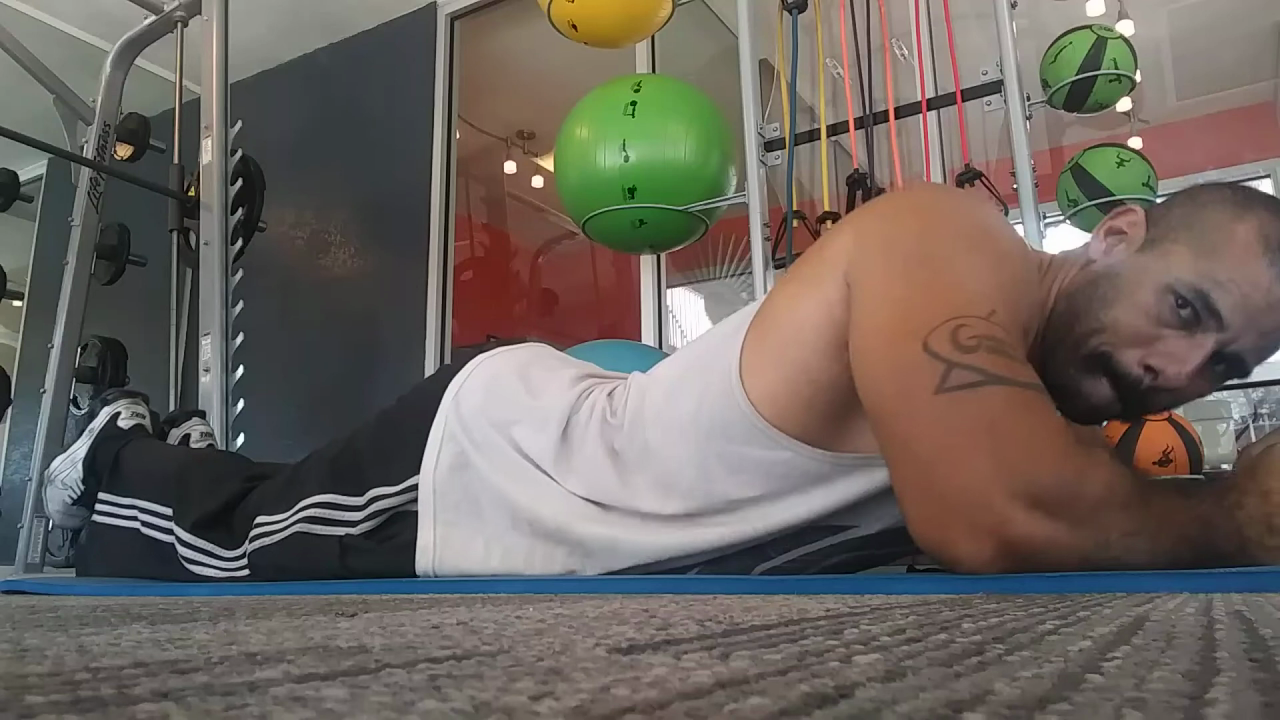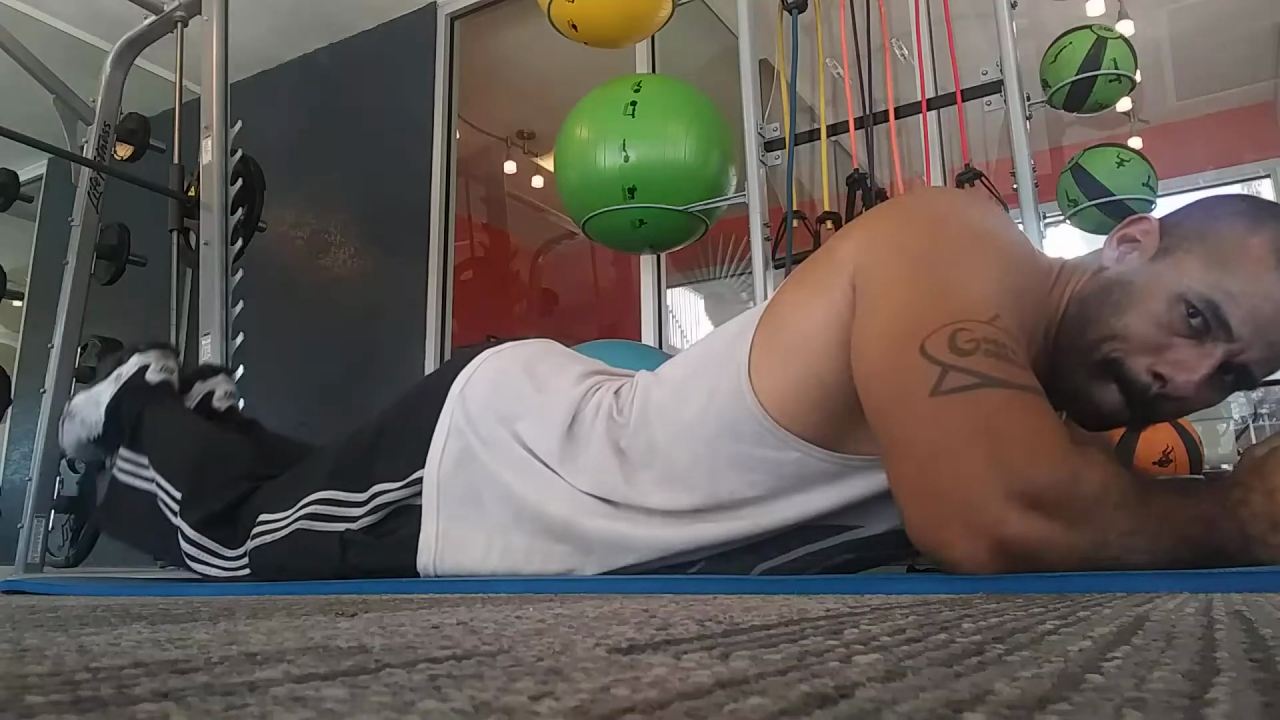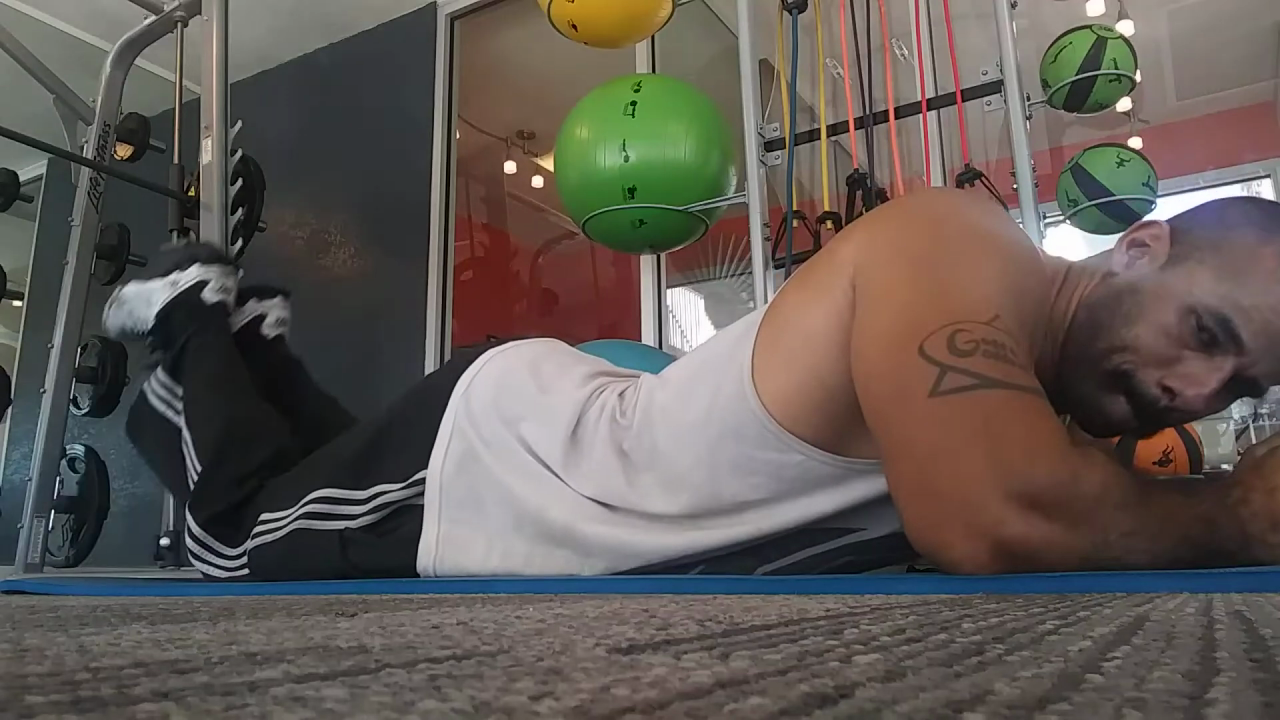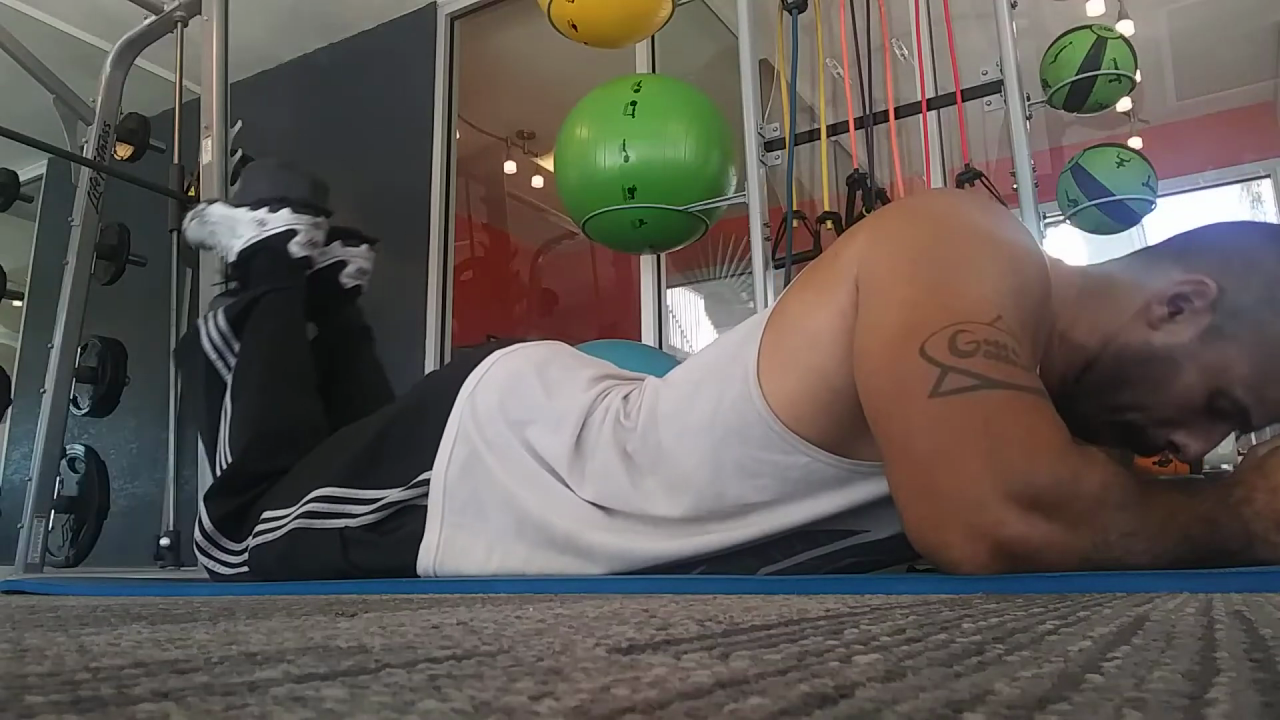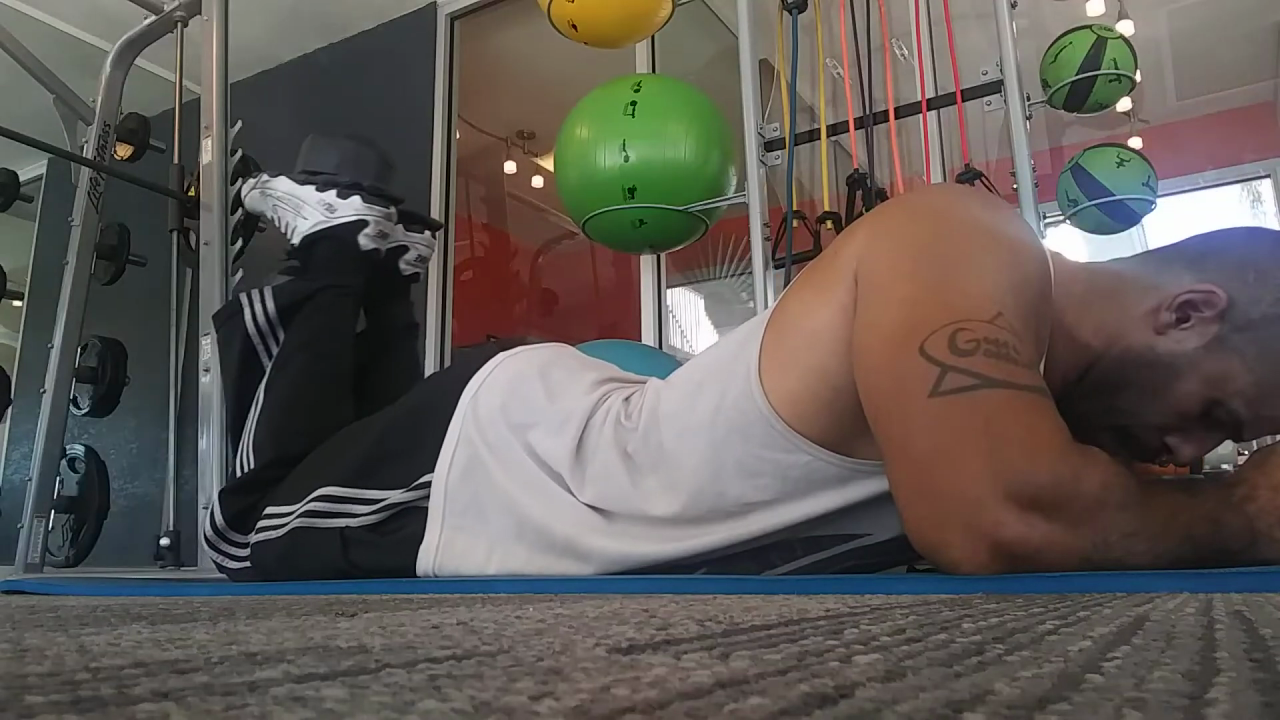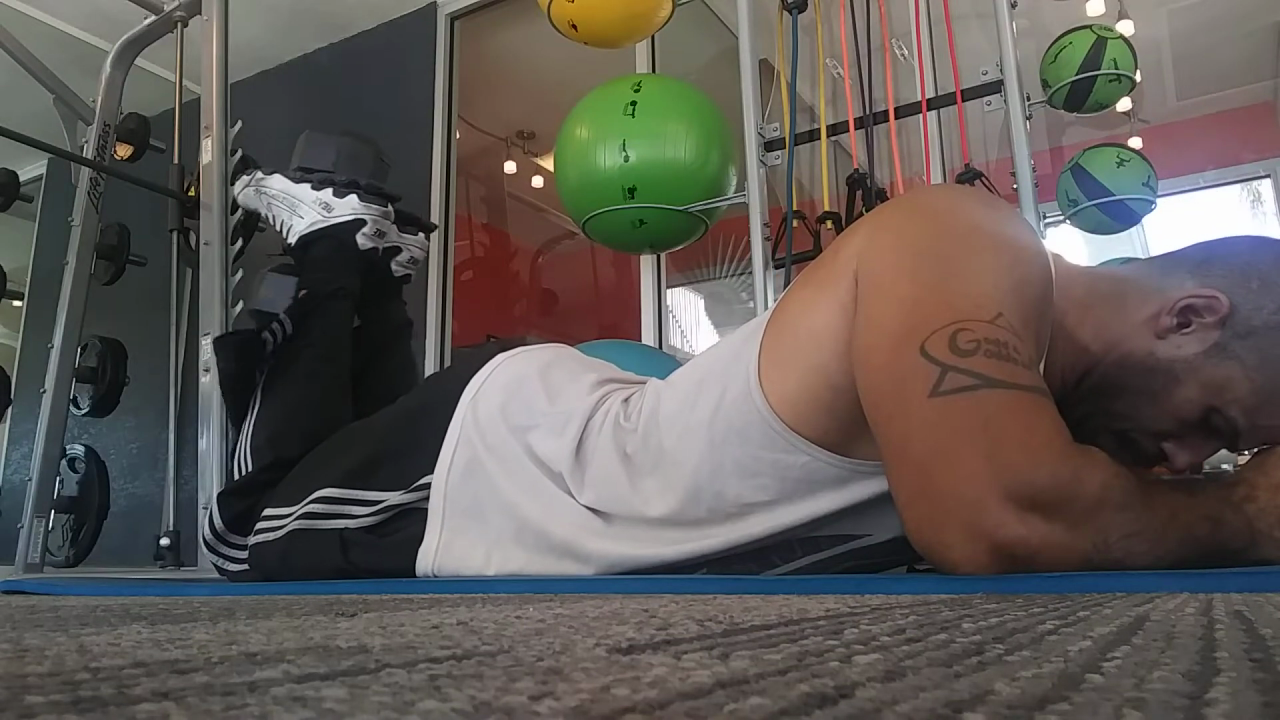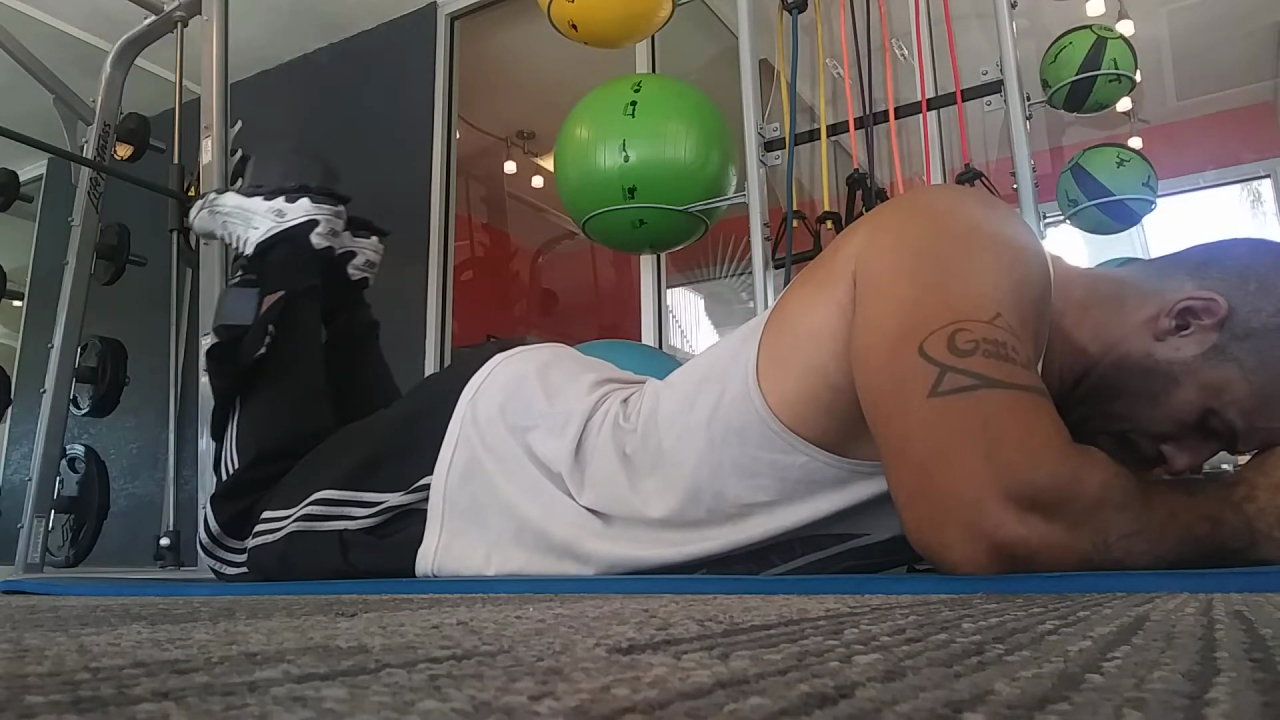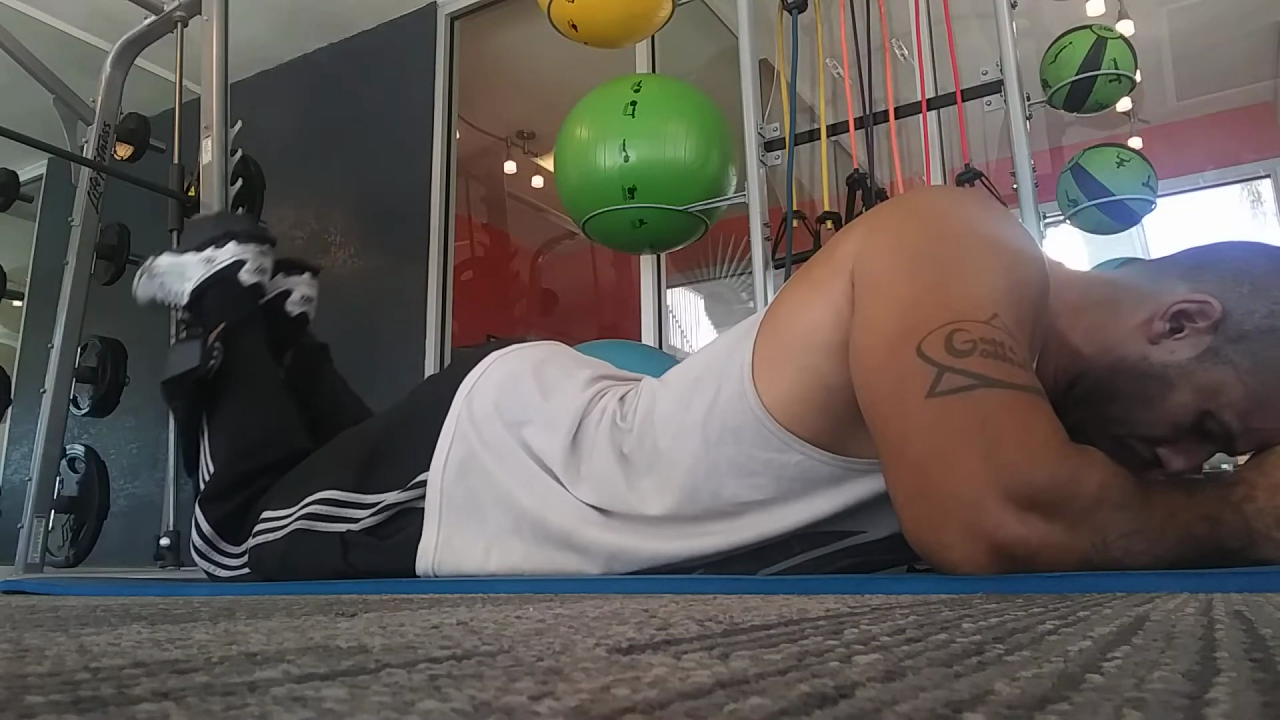
dt=0.3s
person 1, frame 1
left shoulder: (1030, 389)
right shoulder: (951, 243)
right elbow: (999, 519)
left hip: (539, 434)
right hip: (461, 466)
right knee: (228, 547)
left ankle: (167, 452)
right ankle: (123, 456)
person 1, frame 2
left shoulder: (1026, 391)
right shoulder: (959, 247)
right elbow: (994, 520)
left hip: (549, 429)
right hip: (466, 457)
right knee: (231, 535)
left ankle: (201, 410)
right ankle: (147, 403)
person 1, frame 3
left shoulder: (1036, 399)
right shoulder: (959, 245)
right elbow: (993, 520)
left hip: (552, 427)
right hip: (471, 456)
right knee: (234, 532)
left ankle: (242, 337)
right ankle: (201, 321)
person 1, frame 4
left shoulder: (1031, 382)
right shoulder: (963, 250)
right elbow: (998, 519)
left hip: (562, 430)
right hip: (479, 453)
right knee: (243, 540)
left ankle: (317, 286)
right ankle: (284, 260)
person 1, frame 5
left shoulder: (1034, 375)
right shoulder: (962, 244)
right elbow: (998, 520)
left hip: (560, 431)
right hip: (485, 454)
right knee: (252, 534)
left ankle: (367, 272)
right ankle: (341, 258)
person 1, frame 6
left shoulder: (1035, 377)
right shoulder: (963, 246)
right elbow: (999, 522)
left hip: (564, 432)
right hip: (480, 459)
right knee: (251, 533)
left ankle: (364, 273)
right ankle: (341, 253)
person 1, frame 7
left shoulder: (1035, 383)
right shoulder: (963, 246)
right elbow: (998, 521)
left hip: (563, 430)
right hip: (479, 459)
right knee: (247, 538)
left ankle: (322, 283)
right ankle: (297, 261)
person 1, frame 8
left shoulder: (1022, 370)
right shoulder: (956, 247)
right elbow: (997, 520)
left hip: (558, 428)
right hip: (472, 461)
right knee: (239, 540)
left ankle: (266, 316)
right ankle: (233, 302)
